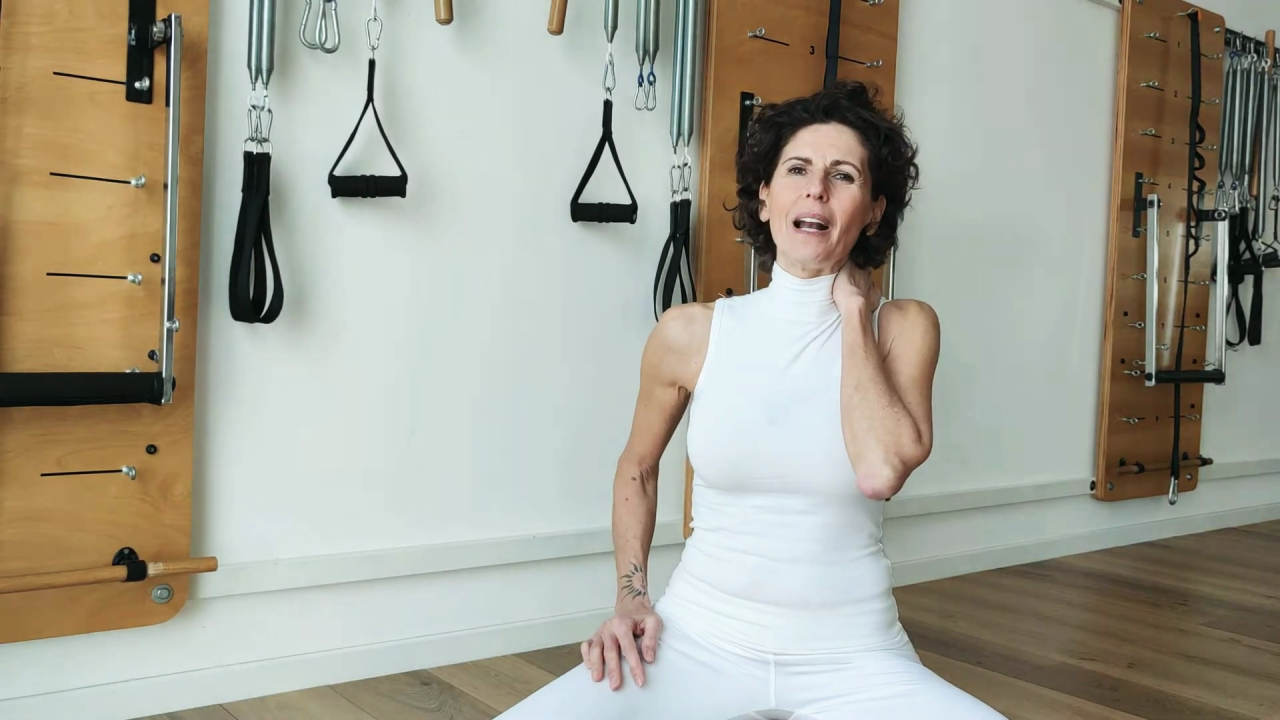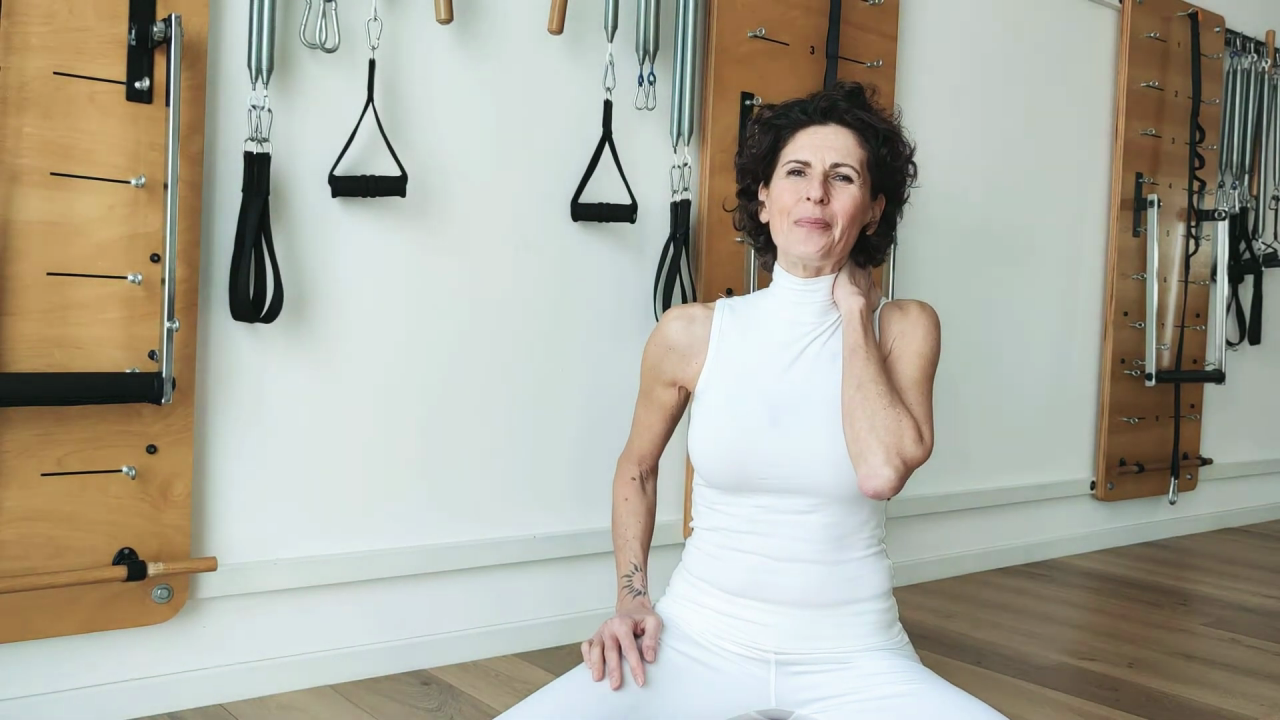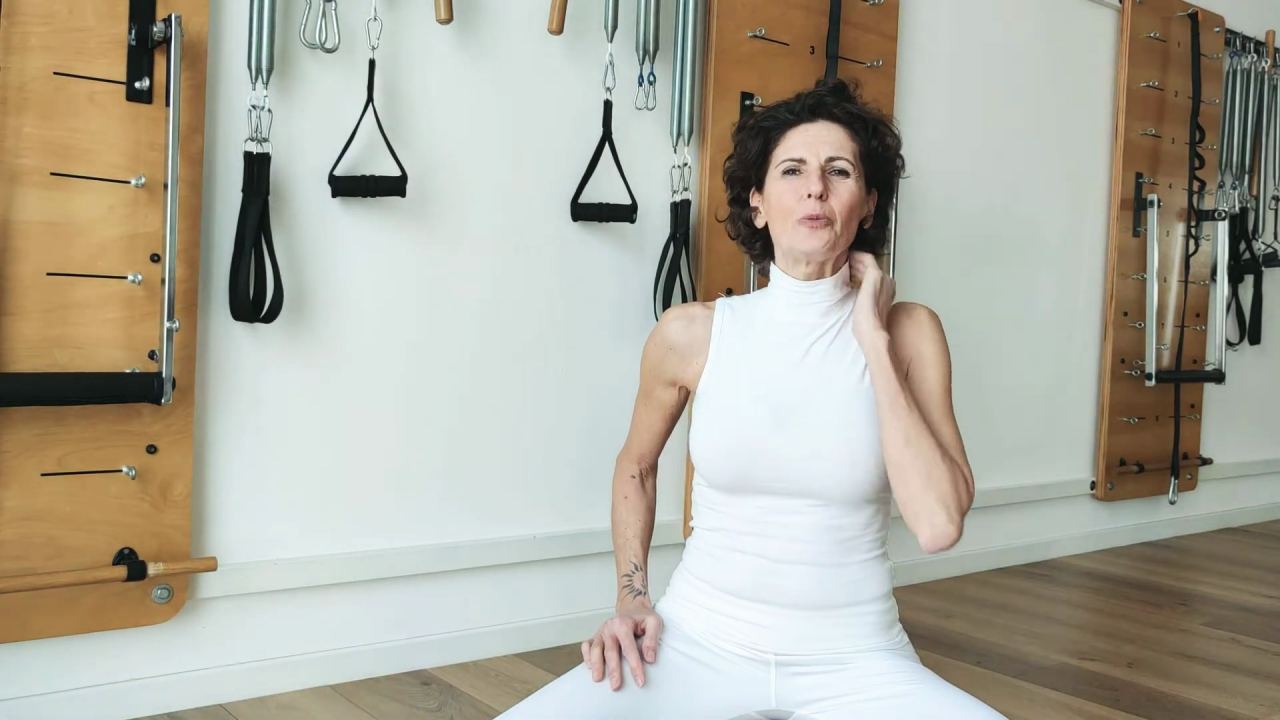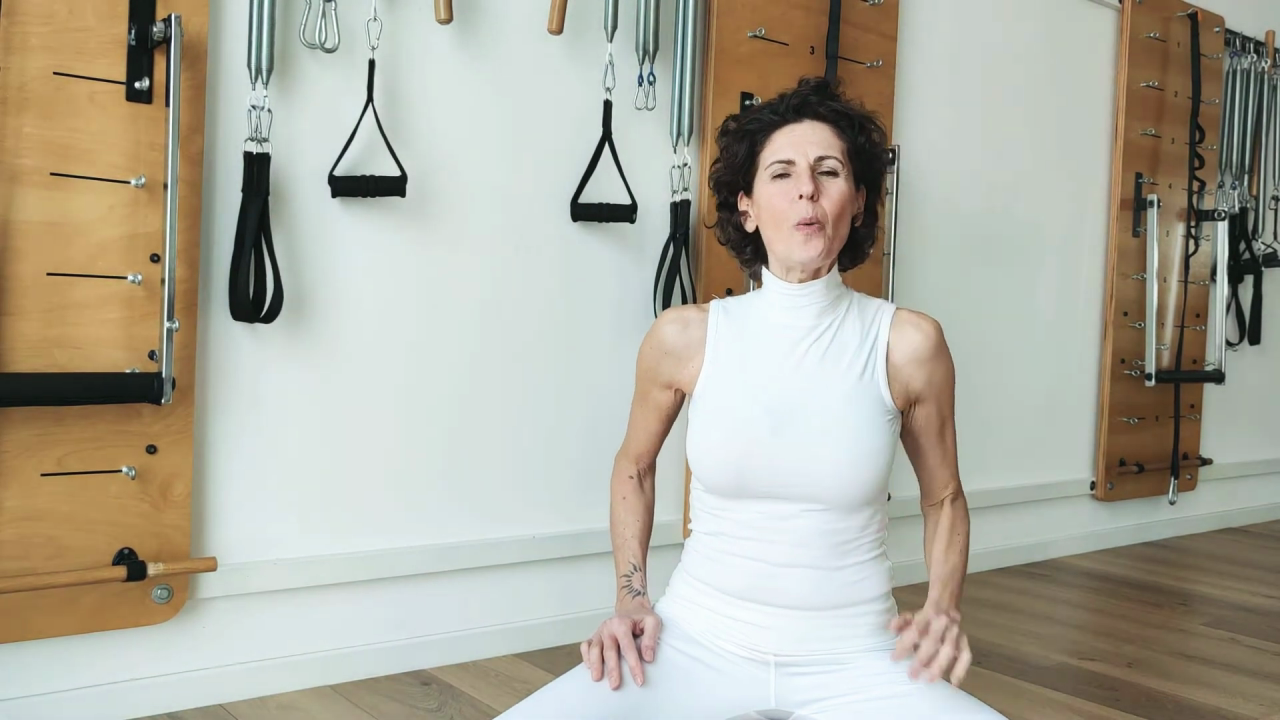
dt=0.4s
person 1, frame 1
left shoulder: (903, 326)
right shoulder: (689, 332)
left elbow: (882, 470)
right elbow: (636, 467)
left wrist: (854, 310)
right wrist: (630, 599)
left hip: (849, 657)
right hip: (700, 639)
person 1, frame 2
left shoulder: (904, 326)
right shoulder: (690, 332)
left elbow: (882, 470)
right elbow: (636, 467)
left wrist: (854, 309)
right wrist: (630, 599)
left hip: (851, 657)
right hip: (699, 639)
person 1, frame 3
left shoulder: (908, 330)
right shoulder: (690, 332)
left elbow: (938, 524)
right elbow: (636, 466)
left wrist: (873, 339)
right wrist: (631, 599)
left hip: (851, 660)
right hip: (700, 641)
person 1, frame 4
left shoulder: (907, 343)
right shoulder: (684, 335)
left elbow: (943, 497)
right elbow: (633, 467)
left wrist: (941, 611)
right wrist: (630, 600)
left hip: (851, 658)
right hip: (699, 642)
